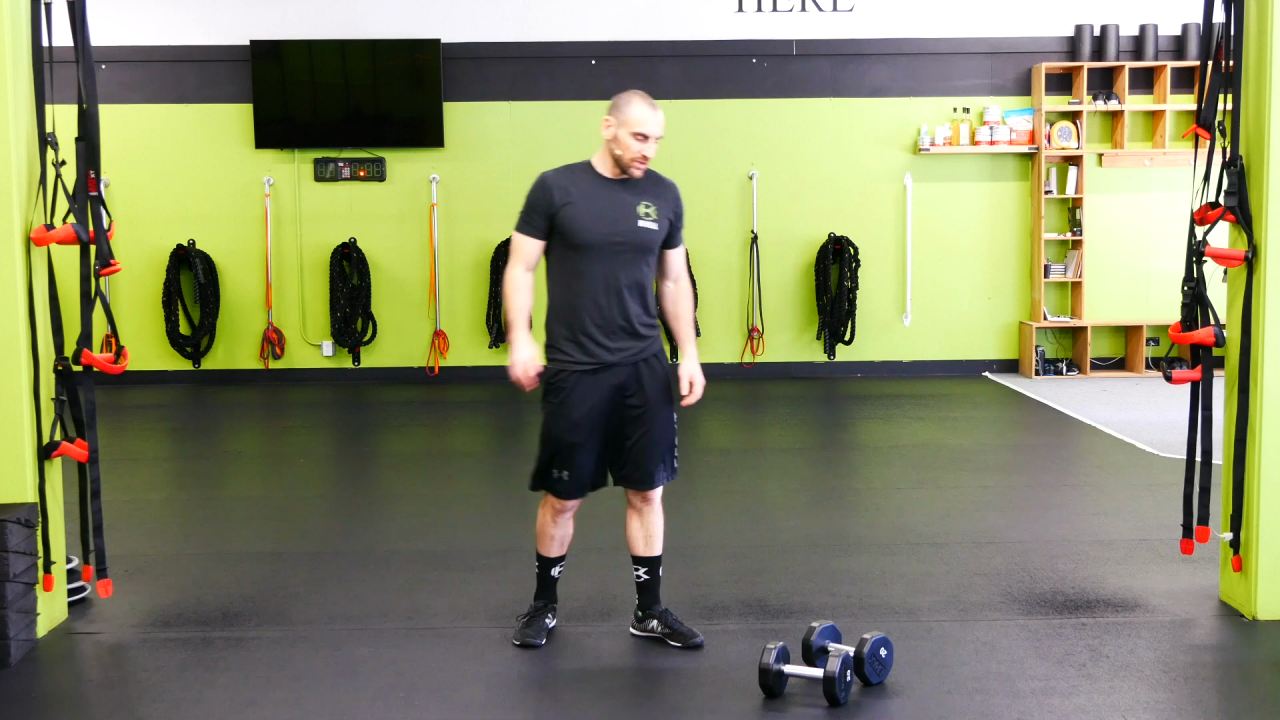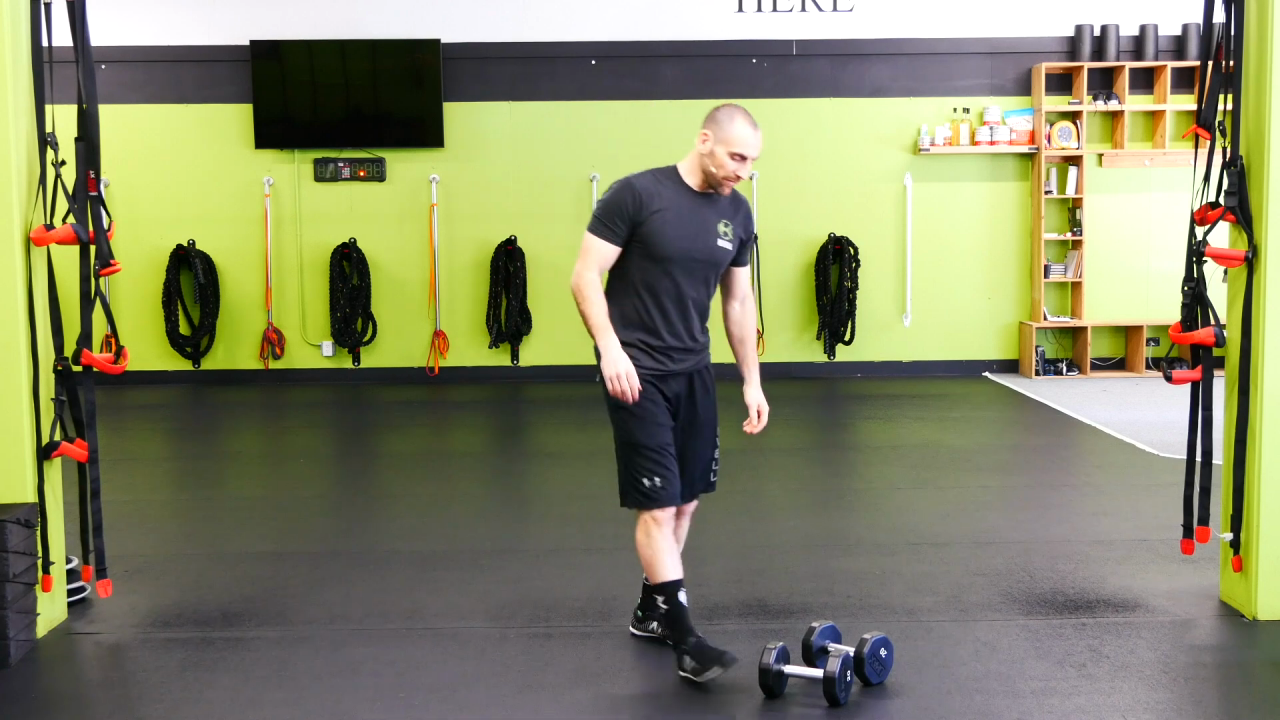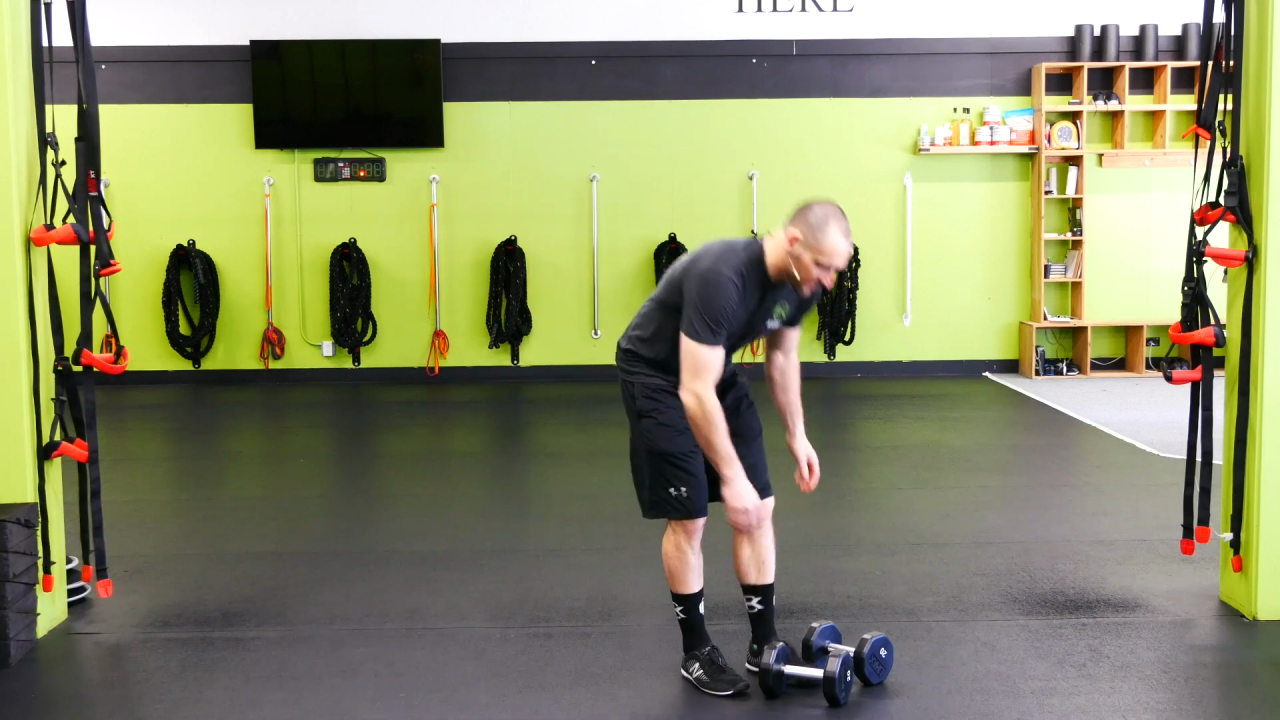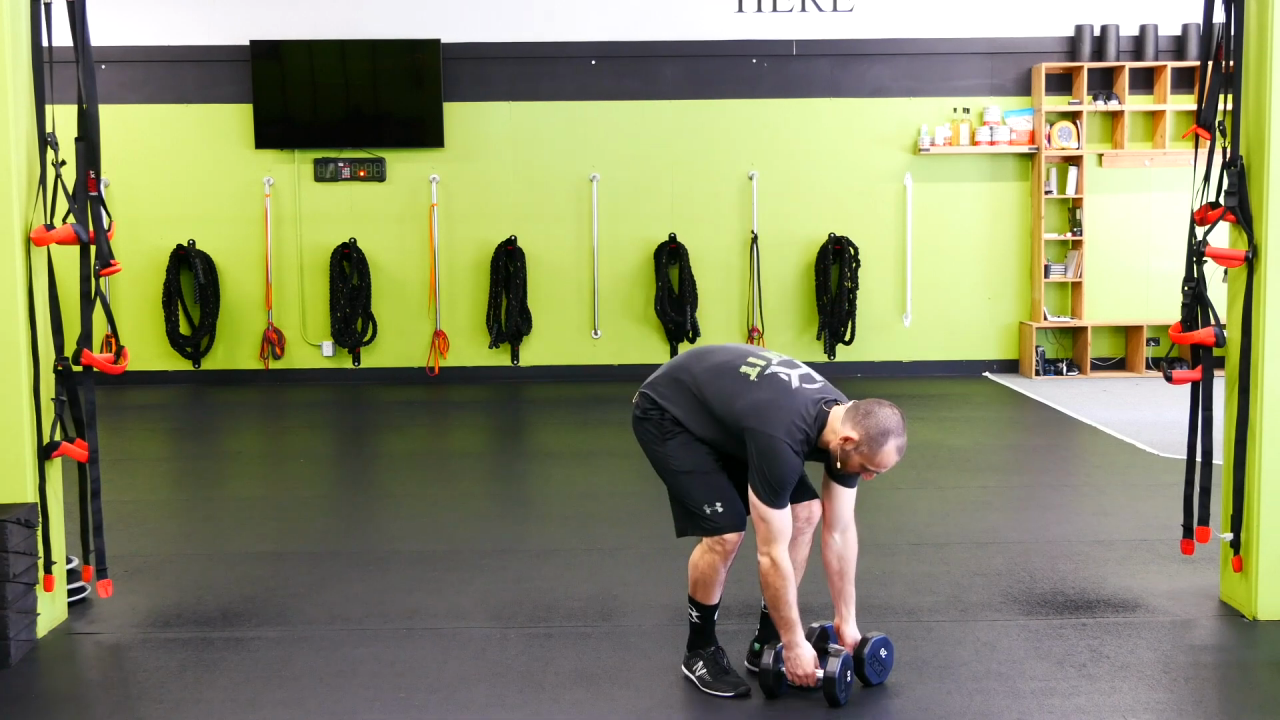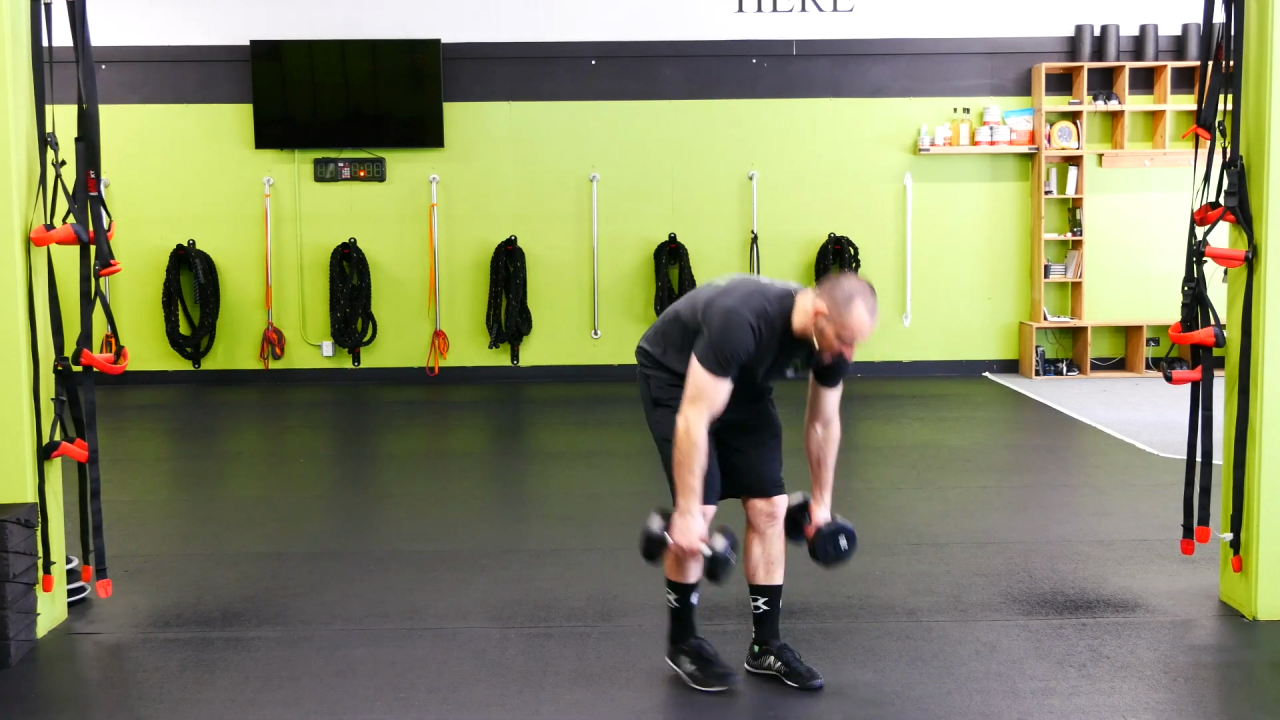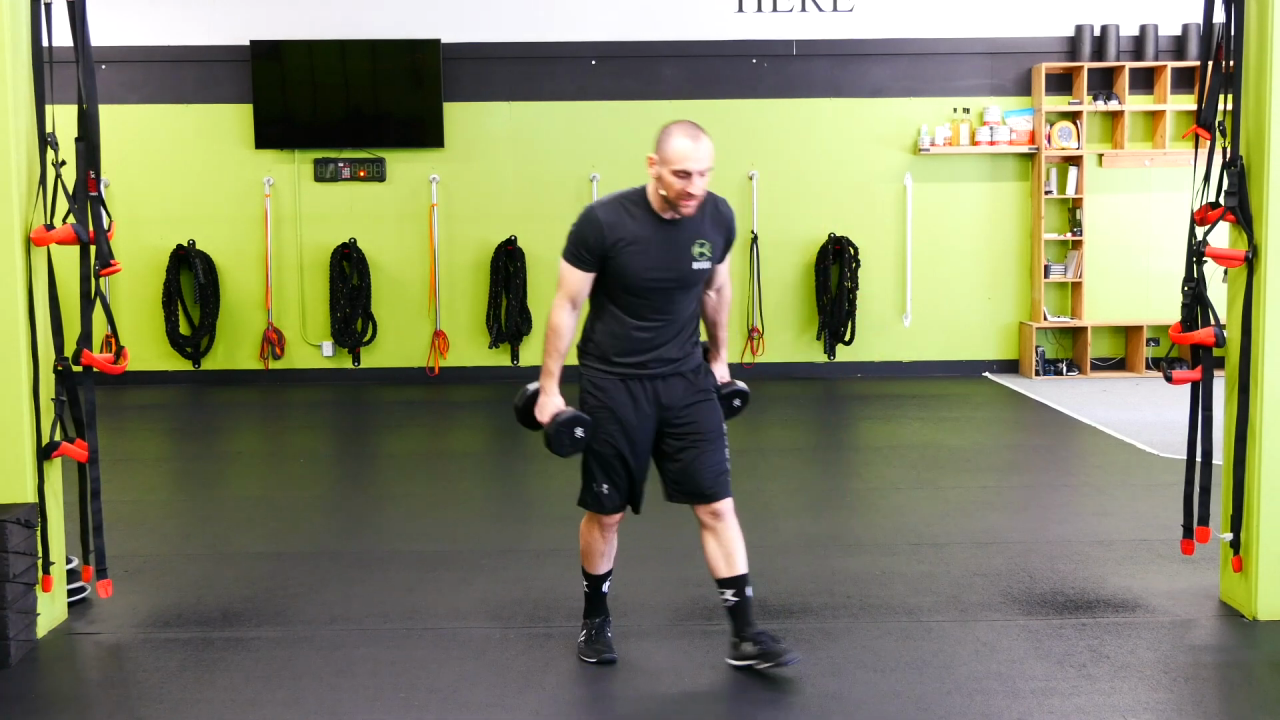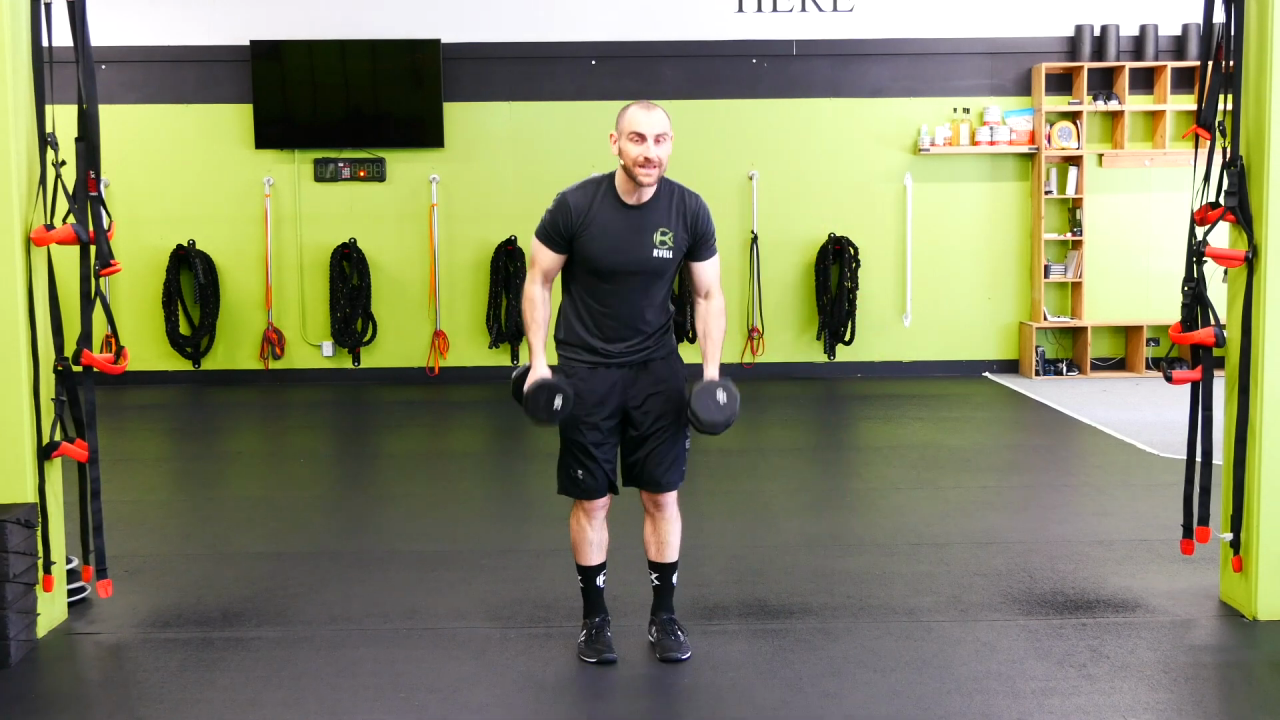
dt=0.5s
person 1, frame 1
left shoulder: (664, 196)
right shoulder: (555, 189)
left elbow: (674, 281)
right elbow: (519, 269)
left wrist: (690, 357)
right wrist: (520, 337)
left hip: (644, 365)
right hip: (576, 369)
left knee: (647, 490)
right knee: (562, 496)
left ankle: (650, 609)
right ankle: (544, 603)
person 1, frame 2
left shoulder: (738, 214)
right shoulder: (636, 193)
left elbow: (739, 302)
right elbow: (586, 275)
left wrist: (752, 382)
right wrist: (610, 349)
left hip: (693, 370)
right hip: (637, 372)
left knee: (683, 501)
right knee: (658, 505)
left ankle: (650, 611)
right ankle: (683, 638)
person 1, frame 3
left shoulder: (801, 283)
right shoulder: (720, 276)
left elbow: (782, 356)
right elbow: (695, 391)
left wrist: (797, 436)
right wrist: (732, 479)
left hip: (719, 379)
right hip: (656, 375)
left knee: (759, 509)
right knee: (688, 516)
left ankle: (763, 638)
right ankle: (696, 650)
person 1, frame 4
left shoulder: (848, 424)
right shoulder: (781, 440)
left elbow: (840, 532)
right elbow: (773, 554)
left wrist: (847, 620)
right wrist: (795, 645)
left hip: (720, 403)
right hip: (667, 413)
left knee: (806, 512)
right knee: (725, 531)
left ankle: (767, 642)
right ankle: (700, 651)
person 1, frame 5
left shoulder: (830, 339)
right shoulder: (740, 321)
left elbow: (823, 422)
right elbow: (693, 419)
left wrist: (821, 502)
right wrist: (687, 513)
left hip: (742, 381)
right hip: (672, 375)
left knee: (770, 507)
right knee: (699, 509)
left ankle: (766, 644)
right ankle: (682, 640)
person 1, frame 6
left shoulder: (718, 218)
right shoulder: (603, 223)
right elbow: (564, 307)
left wrist: (719, 357)
right wrist: (550, 388)
left hip: (686, 380)
right hip: (613, 385)
left knee: (715, 506)
right knee: (606, 510)
left ankle: (745, 632)
right ankle: (595, 618)
person 1, frame 7
left shoulder: (689, 210)
right shoulder: (574, 206)
left elbow: (709, 295)
right elbow: (537, 282)
left wrist: (711, 372)
right wrist: (539, 360)
left hip: (657, 367)
right hip: (586, 370)
left knee: (662, 495)
right knee: (590, 499)
left ankle: (663, 614)
right ankle: (594, 617)
